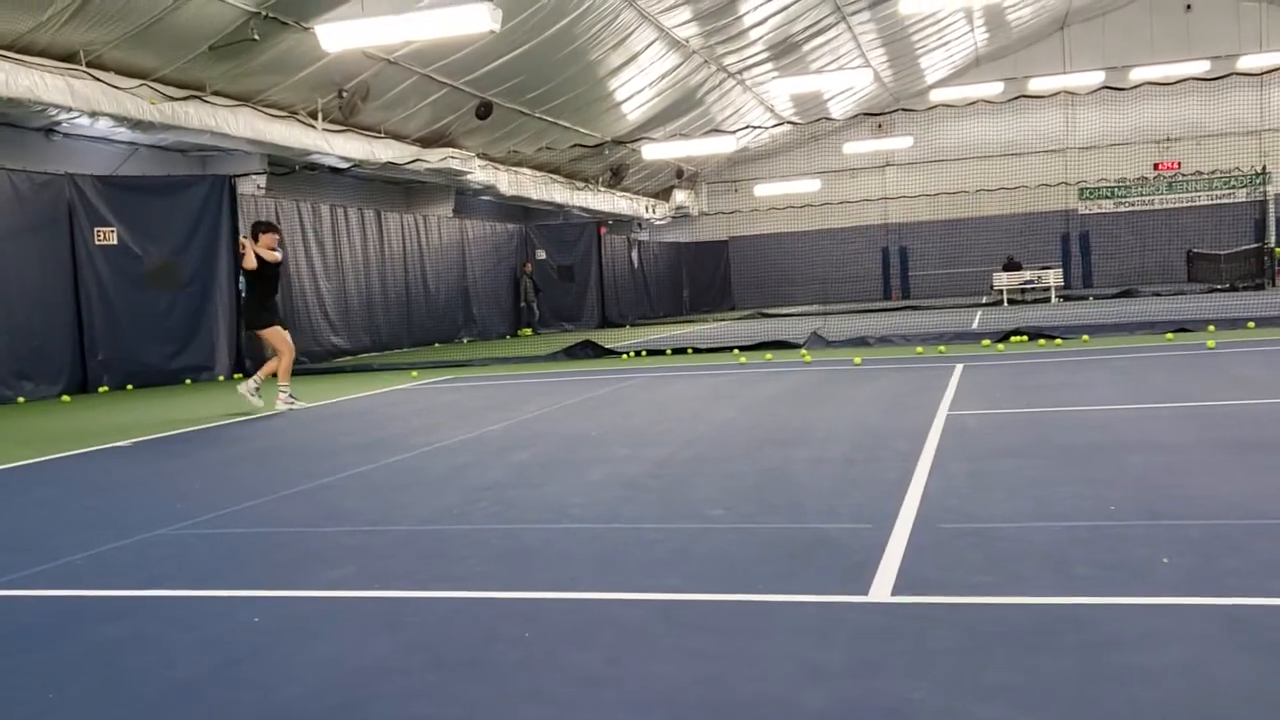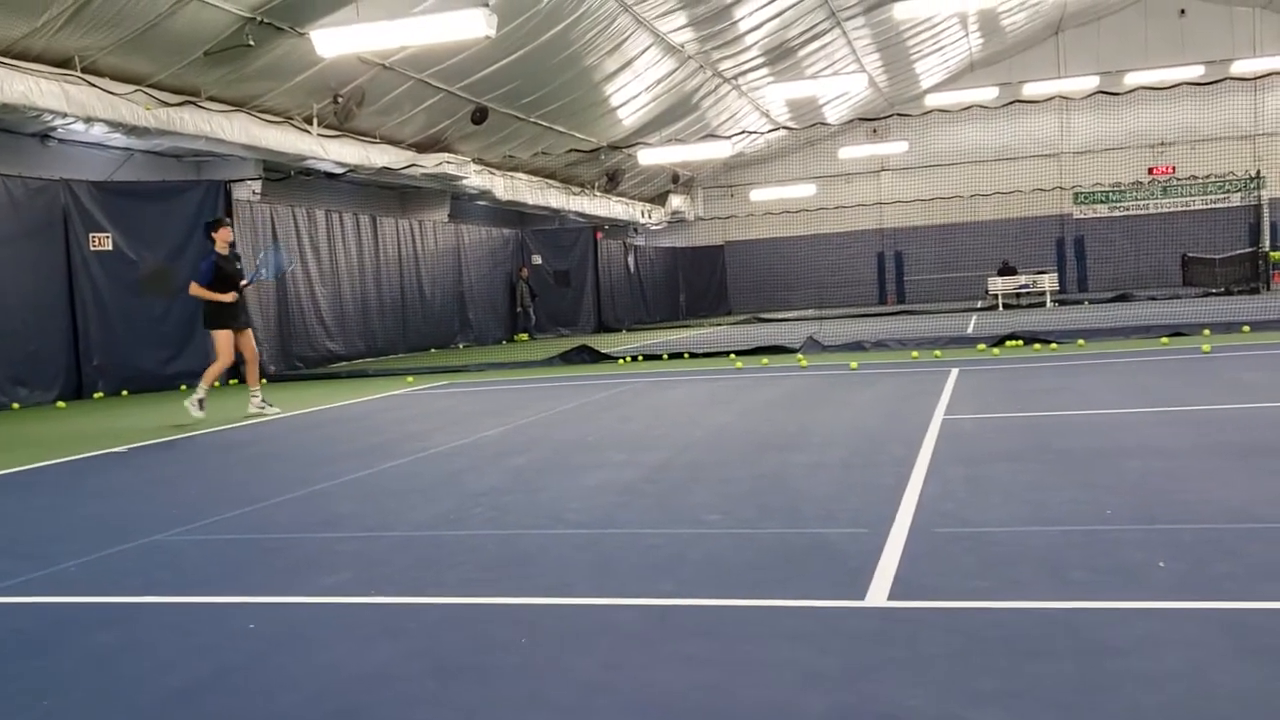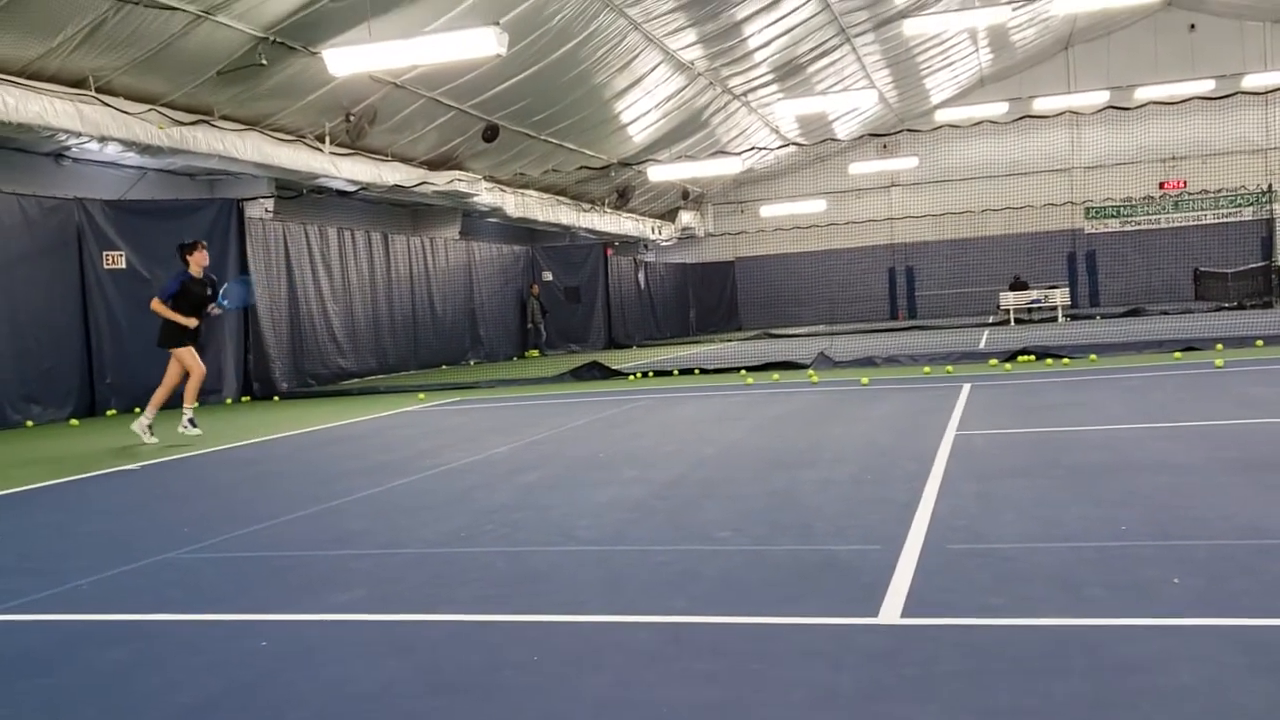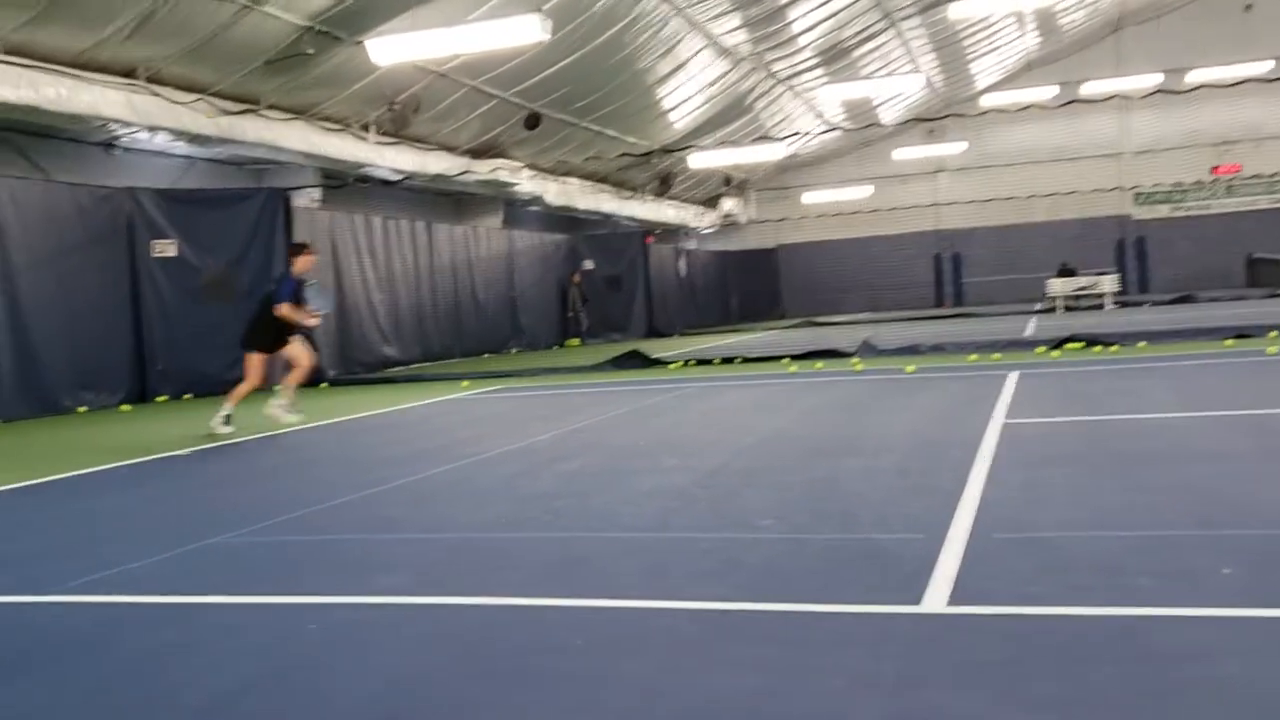
dt=0.5s
person 1, frame 1
left shoulder: (274, 253)
right shoulder: (247, 257)
left elbow: (274, 258)
right elbow: (250, 266)
left wrist: (253, 246)
right wrist: (248, 248)
left hip: (271, 310)
right hip: (257, 312)
left knee: (283, 355)
right knee: (288, 350)
left ankle: (251, 385)
right ankle: (283, 397)
person 1, frame 2
left shoulder: (235, 257)
right shoulder: (211, 261)
right elbow: (193, 289)
left wrist: (243, 284)
right wrist: (223, 297)
left hip: (237, 311)
right hip: (219, 314)
left knee: (252, 356)
right knee: (226, 359)
left ankle: (256, 401)
right ankle: (196, 398)
person 1, frame 3
left shoulder: (211, 282)
right shoulder: (180, 280)
left elbow: (206, 306)
right elbow: (155, 304)
left wrist: (213, 309)
right wrist: (183, 320)
left hip: (191, 336)
right hip: (175, 334)
left knee: (171, 382)
right knee: (198, 370)
left ankle: (143, 424)
right ankle: (187, 418)
person 1, frame 4
left shoulder: (297, 281)
right shoulder: (288, 281)
right elbow: (283, 310)
left wrist: (306, 315)
right wrist: (306, 321)
left hip: (282, 332)
right hip: (261, 331)
left knee: (307, 361)
right knee: (254, 381)
left ankle: (280, 403)
right ankle: (223, 415)
